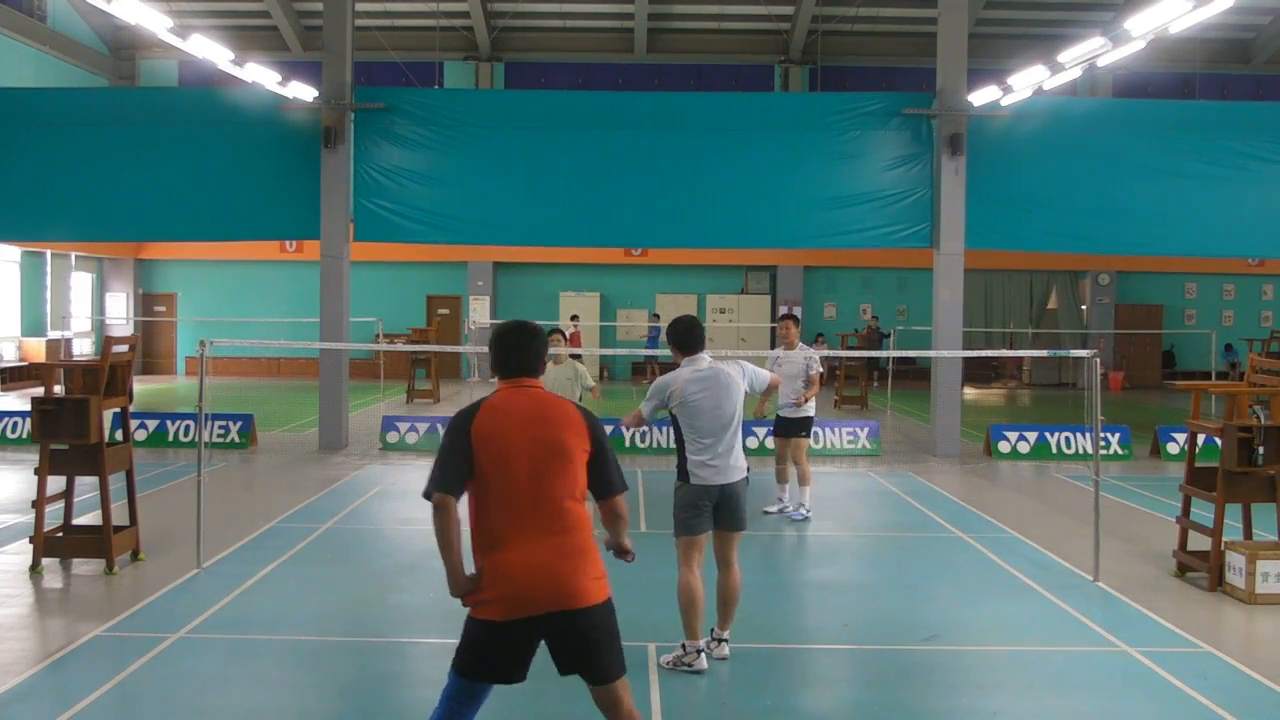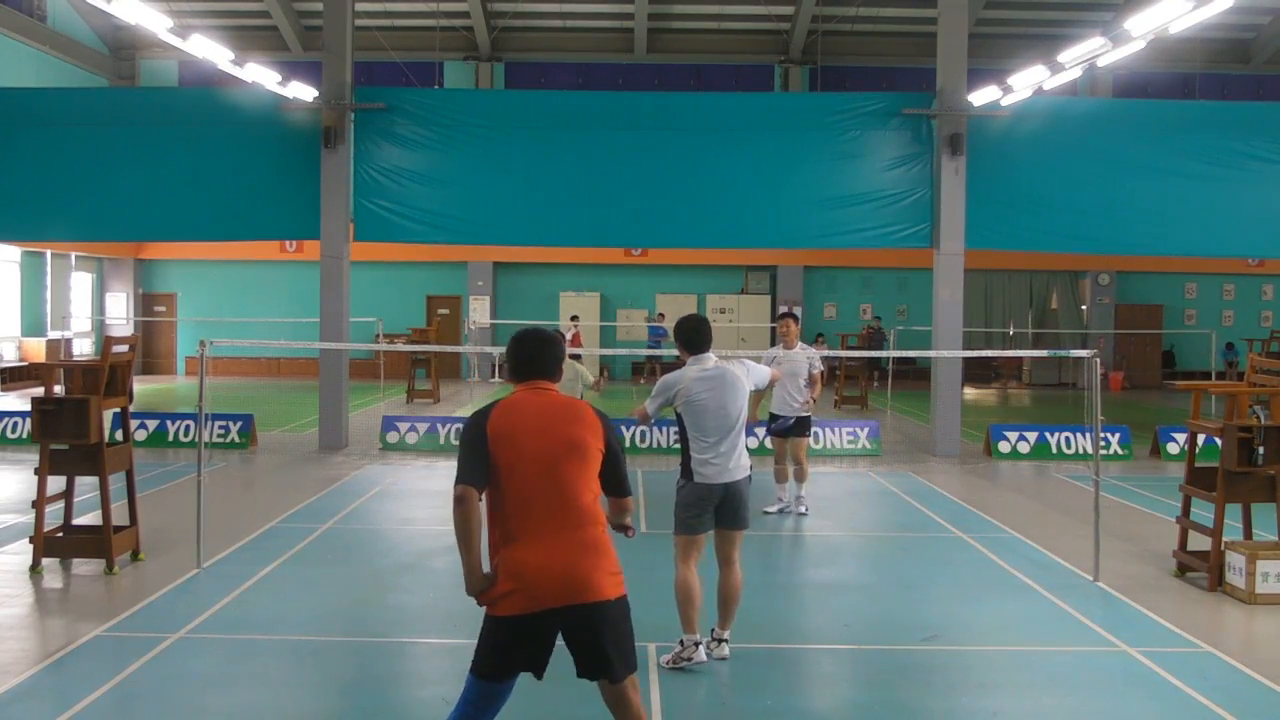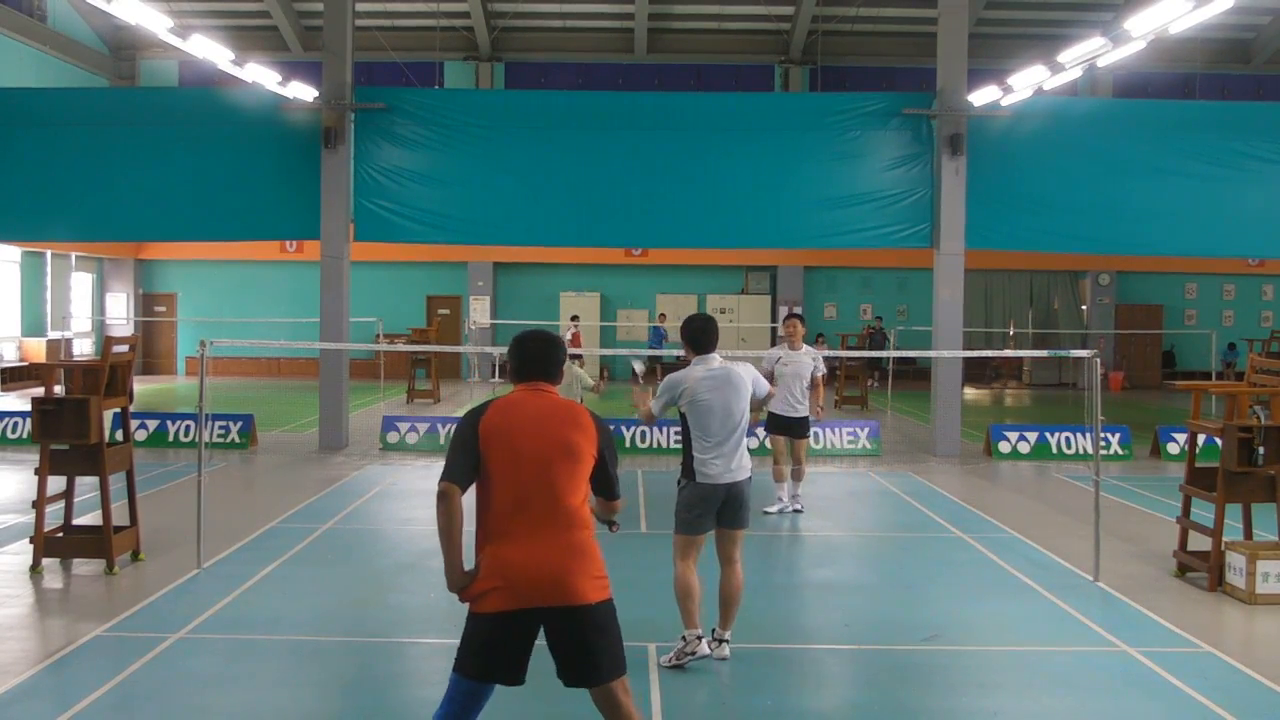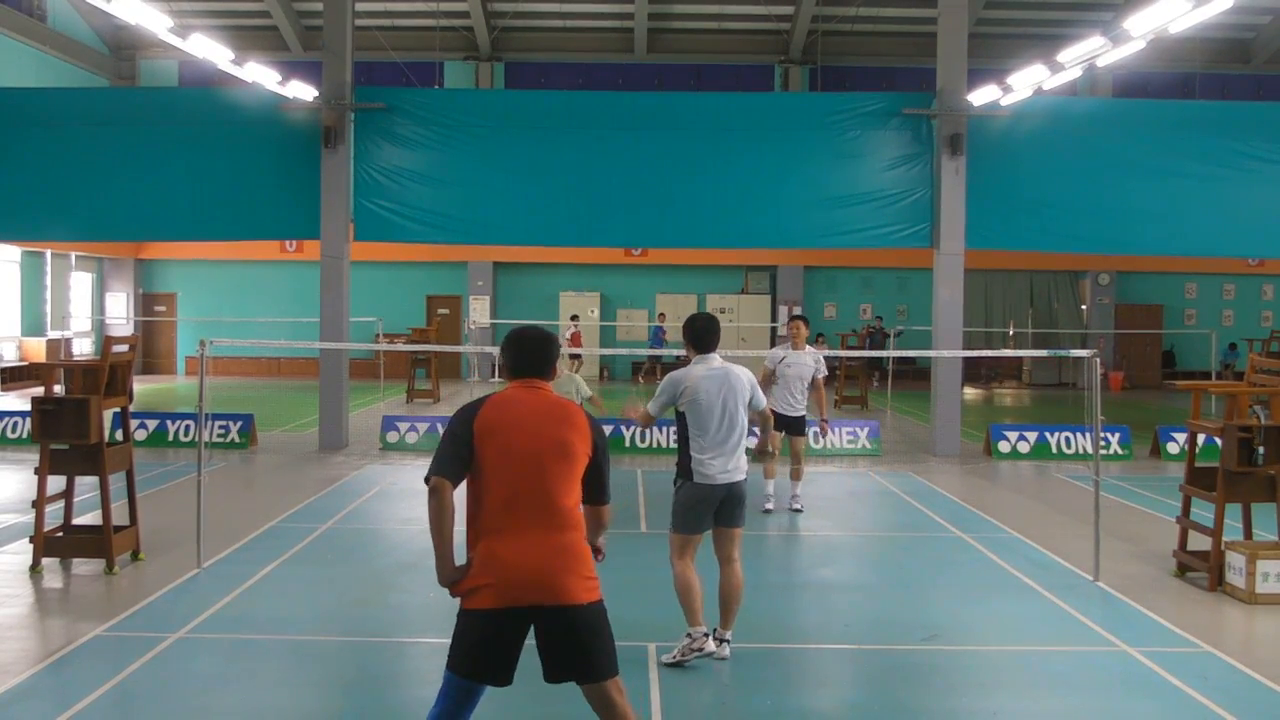
dt=0.2s
person 1, frame 1
left shoulder: (470, 421)
right shoulder: (580, 419)
left elbow: (442, 502)
right elbow: (614, 506)
left wrist: (457, 577)
right wrist: (620, 540)
left hip: (502, 587)
right hip: (577, 582)
person 1, frame 2
left shoulder: (485, 421)
right shoulder: (593, 419)
left elbow: (465, 498)
right elbow: (622, 503)
left wrist: (474, 575)
right wrist: (620, 521)
left hip: (517, 584)
right hip: (592, 578)
person 1, frame 3
left shoulder: (481, 419)
right shoulder: (589, 423)
left elbow: (448, 494)
right elbow: (611, 505)
left wrist: (454, 571)
left hip: (502, 582)
right hip: (578, 581)
person 1, frame 4
left shoulder: (475, 414)
right shoulder: (583, 421)
left elbow: (440, 488)
right elbow: (600, 513)
left wrist: (446, 565)
right wrist: (593, 539)
left hip: (493, 580)
right hip: (568, 580)
person 2, frame 1
left shoulder: (668, 383)
right shoulder: (737, 371)
left elbow: (638, 419)
right elbow: (775, 383)
left wrist: (626, 421)
left hip: (695, 482)
right hip: (734, 479)
left knee: (689, 566)
right knee: (728, 562)
left ankle: (693, 650)
right ankle: (720, 638)
person 2, frame 2
left shoulder: (674, 382)
right shoulder: (741, 370)
left elbow: (644, 415)
right elbow: (774, 376)
left wrist: (637, 412)
left hip: (698, 480)
right hip: (737, 478)
left knee: (686, 563)
right knee: (730, 561)
left ankle: (691, 644)
right ankle: (721, 638)
person 2, frame 3
left shoulder: (678, 381)
right shoulder: (744, 372)
left elbow: (648, 416)
right elbow: (768, 395)
left wrist: (641, 401)
left hip: (700, 480)
right hip: (738, 478)
left knee: (685, 561)
right knee: (731, 561)
left ankle: (693, 638)
right ankle: (722, 638)
person 2, frame 4
left shoulder: (679, 379)
right shoulder: (742, 376)
left elbow: (647, 421)
right elbow: (766, 417)
left wrist: (635, 414)
right wrist: (765, 442)
left hip: (697, 480)
right hip: (735, 478)
left knee: (682, 559)
right knee: (730, 560)
left ankle: (698, 635)
right ankle: (723, 637)
person 3, frame 1
left shoulder: (808, 355)
right shoulder: (774, 355)
left elbow: (815, 385)
left wrist: (804, 398)
right wrist: (761, 405)
left hip: (802, 415)
right hip: (782, 414)
left knee: (798, 459)
right knee: (780, 458)
left ankle: (804, 506)
right ankle: (783, 501)
person 3, frame 2
left shoulder: (810, 354)
right shoulder: (771, 355)
left elbow: (817, 383)
left wrist: (812, 399)
right wrist: (754, 409)
left hip: (800, 414)
right hip: (777, 413)
left knee: (798, 458)
right knee: (779, 458)
left ankle: (800, 498)
right ankle: (783, 501)
person 3, frame 3
left shoulder: (814, 357)
right shoulder: (774, 354)
left elbow: (818, 386)
left wrist: (818, 405)
left hip: (800, 415)
right hip: (777, 413)
left knee: (798, 459)
right knee: (779, 457)
left ankle: (795, 496)
right ankle: (782, 500)
person 3, frame 4
left shoulder: (816, 358)
right shoulder: (777, 353)
left elbow: (819, 389)
right elbow: (765, 382)
left wrist: (823, 418)
left hip: (798, 414)
right hip: (775, 410)
left knee: (797, 457)
left ankle: (795, 497)
right ankle: (769, 497)
